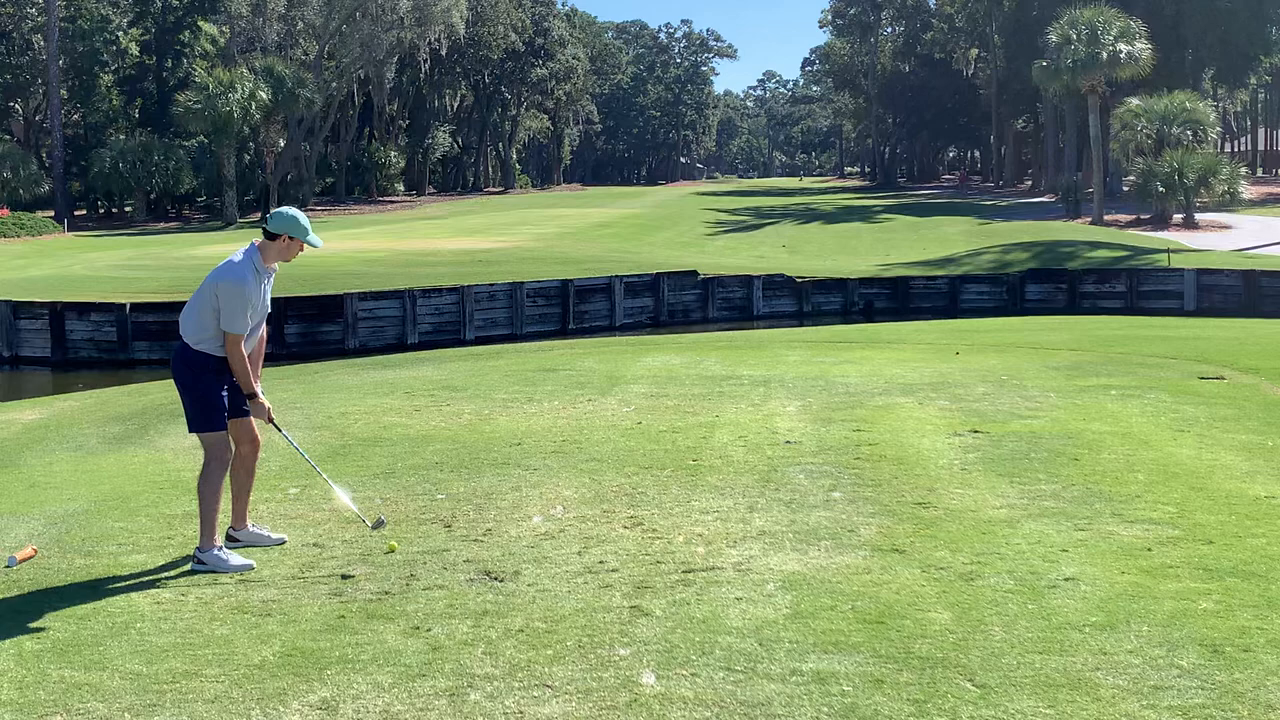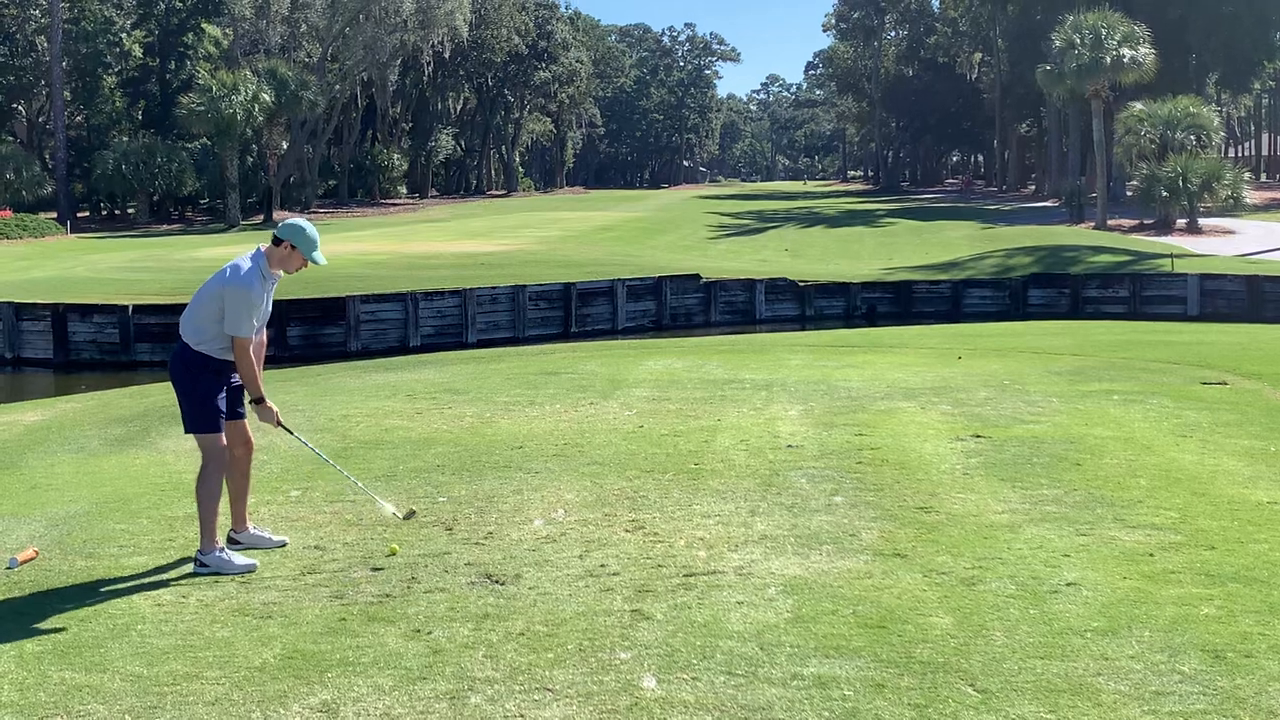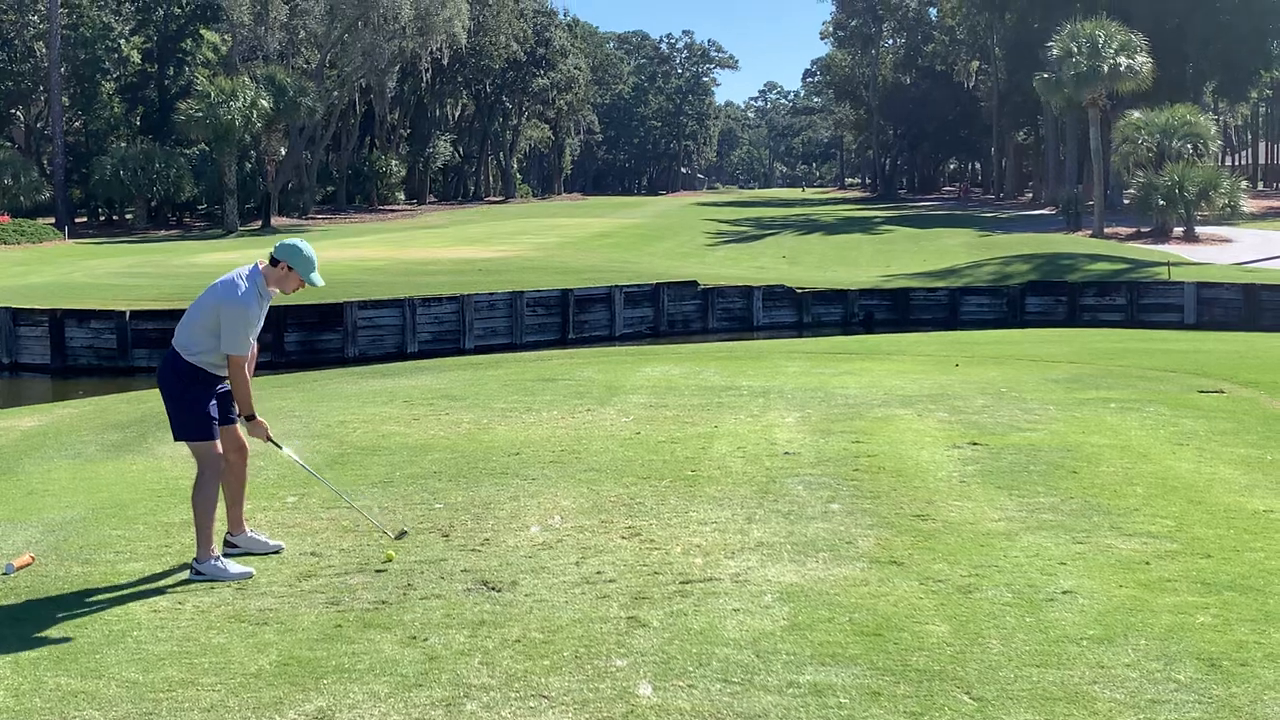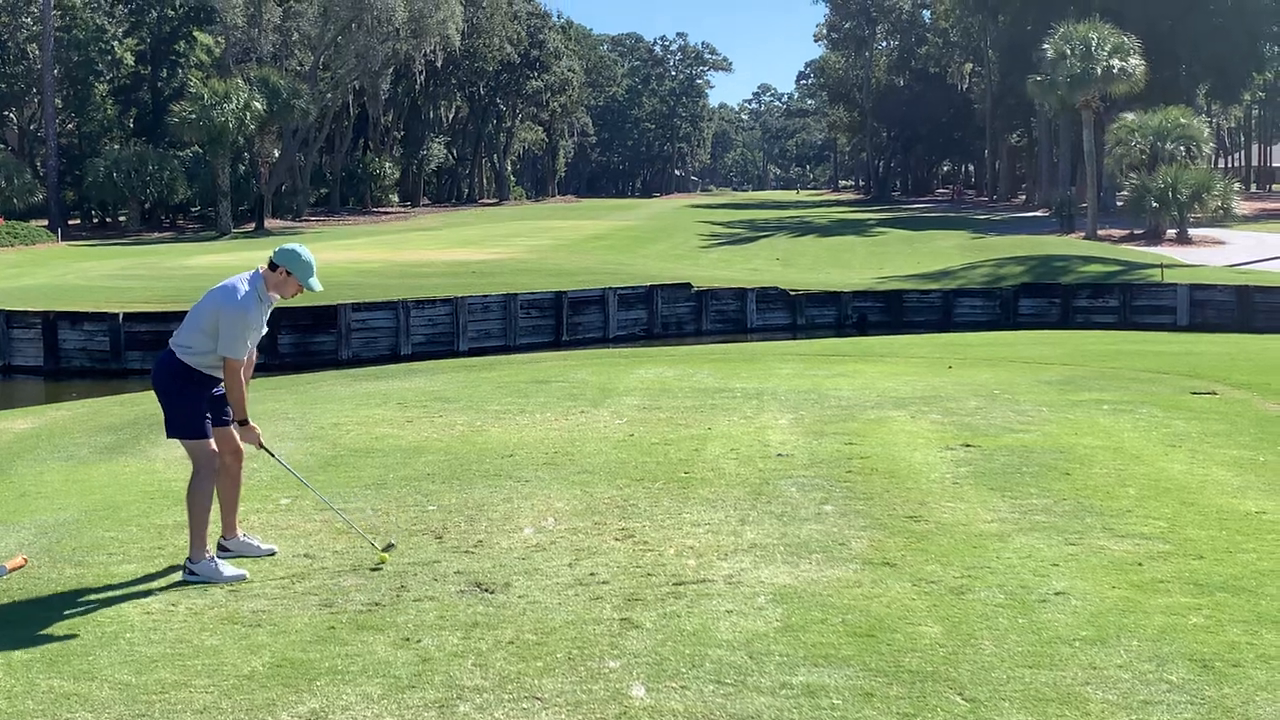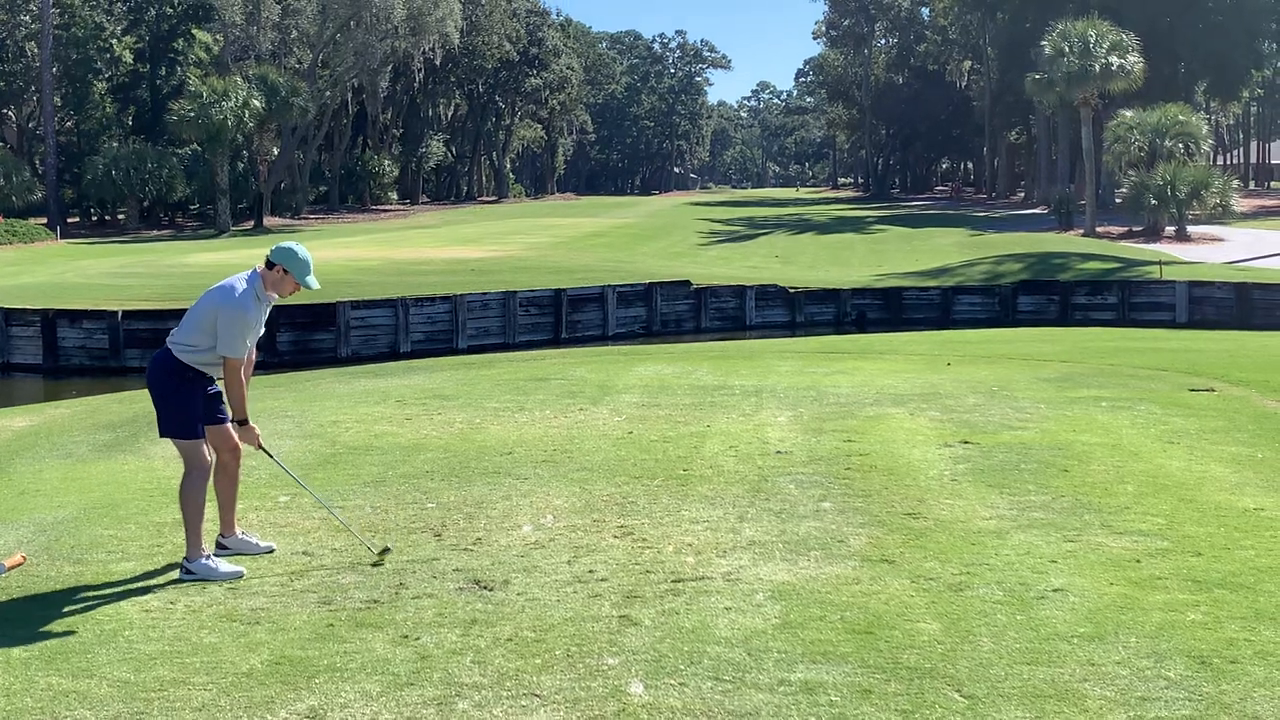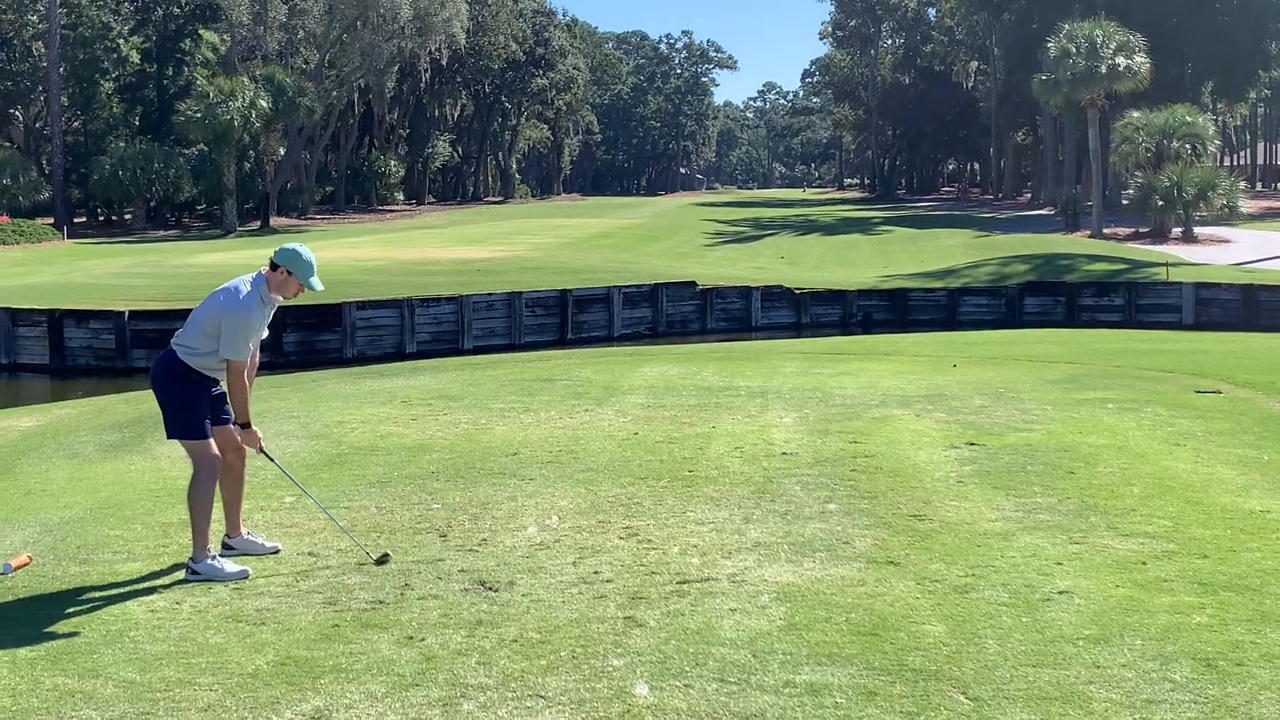
dt=0.3s
person 1, frame 1
left shoulder: (264, 268)
right shoulder: (239, 279)
left elbow: (259, 329)
right elbow: (233, 347)
left wrist: (256, 382)
right wrist: (253, 396)
left hip: (223, 364)
right hip: (199, 364)
left knee: (249, 443)
right knee: (219, 454)
left ankle: (240, 528)
right ankle: (207, 549)
person 1, frame 2
left shoulder: (267, 273)
right shoulder: (245, 282)
left elbow: (259, 335)
right elbow: (242, 350)
left wrist: (258, 388)
right wrist: (260, 401)
left hip: (220, 365)
right hip: (196, 365)
left knee: (242, 446)
right knee: (216, 454)
left ankle: (240, 530)
right ankle: (208, 551)
person 1, frame 3
left shoulder: (260, 286)
right shoulder: (242, 301)
left elbow: (250, 349)
right elbow: (237, 366)
left wrist: (243, 406)
right wrist: (251, 417)
left hip: (208, 374)
right hip: (184, 375)
left knee: (237, 451)
right knee: (213, 463)
left ankle: (237, 534)
right ankle: (204, 560)
person 1, frame 4
left shoulder: (262, 293)
right shoulder: (241, 303)
left elbow: (249, 356)
right elbow: (233, 370)
left wrist: (238, 409)
right wrist: (244, 422)
left hip: (204, 375)
right hip: (179, 375)
left knee: (232, 453)
right knee: (207, 462)
left ankle: (230, 537)
right ankle: (197, 559)
person 1, frame 5
left shoulder: (261, 294)
right shoulder: (240, 303)
left elbow: (248, 354)
right elbow: (233, 371)
left wrist: (239, 413)
right wrist: (243, 421)
left hip: (198, 375)
right hip: (173, 374)
left knee: (230, 451)
right knee: (199, 463)
left ankle: (229, 535)
right ankle: (194, 558)
person 1, frame 6
left shoulder: (265, 296)
right shoulder: (244, 306)
left elbow: (252, 357)
right elbow: (236, 374)
left wrist: (242, 416)
right wrist: (245, 425)
left hip: (202, 376)
right hip: (177, 376)
left knee: (234, 452)
right knee: (209, 463)
left ankle: (235, 536)
right ankle: (200, 559)
